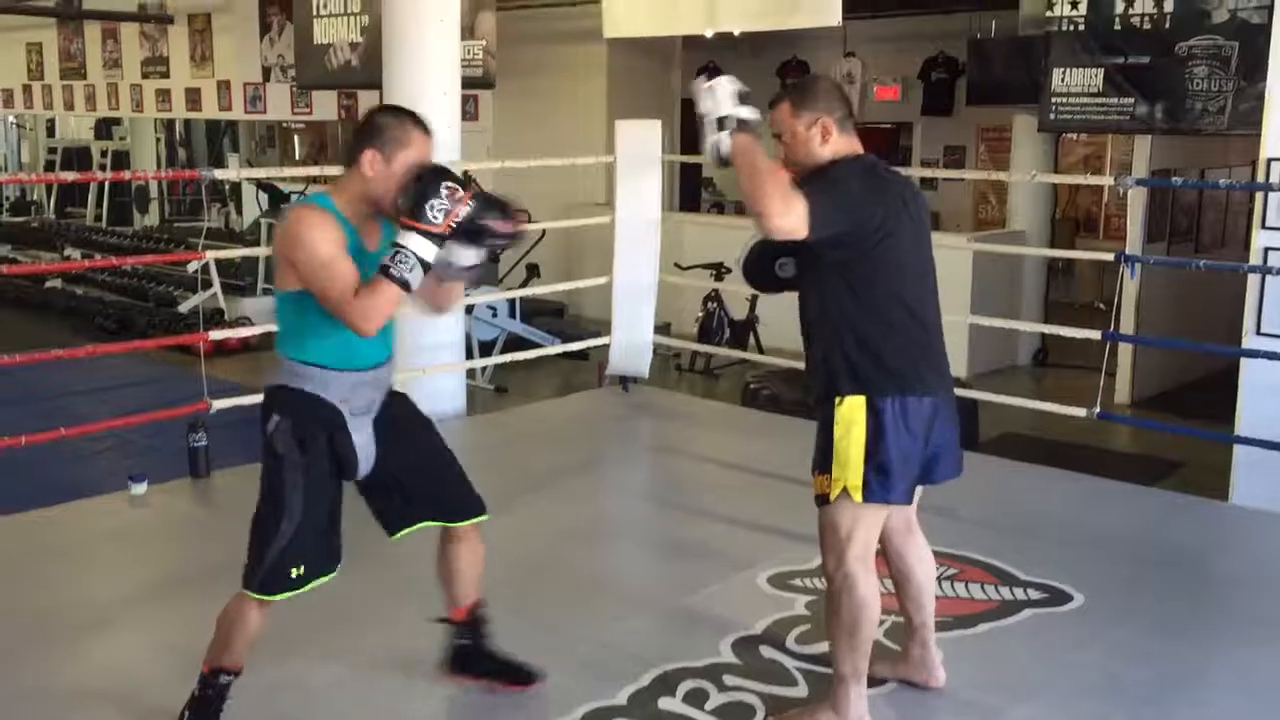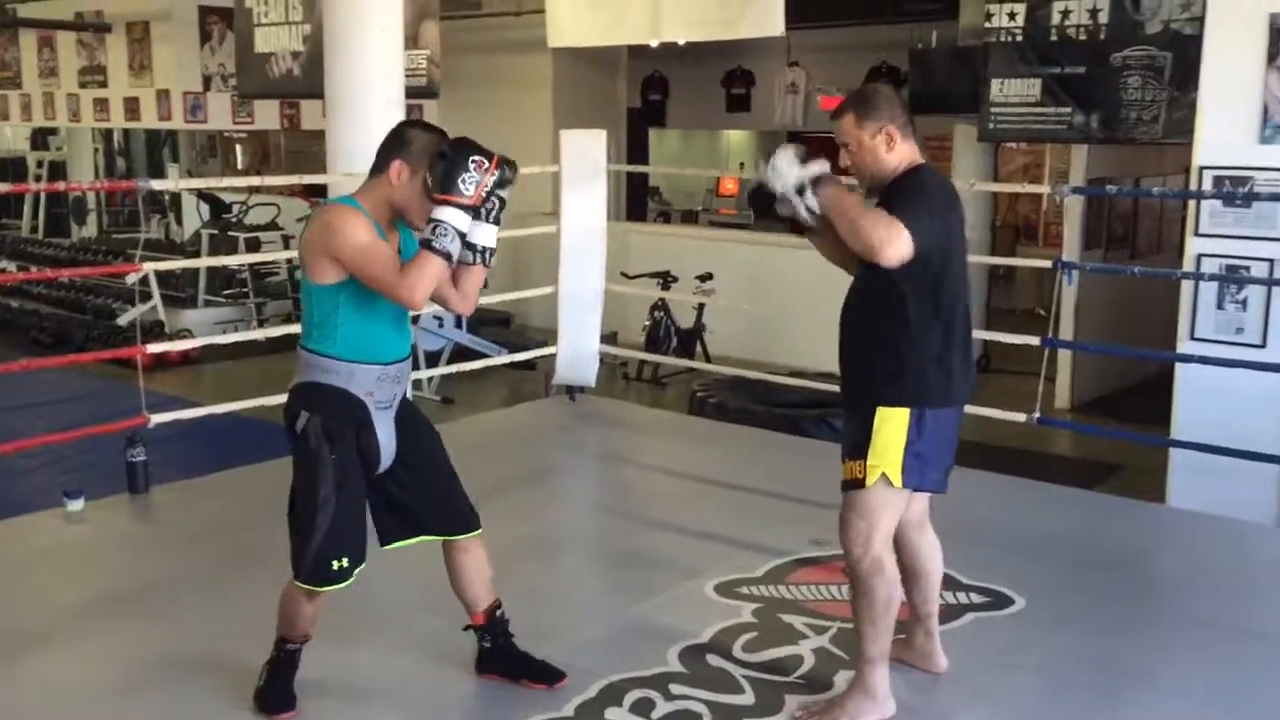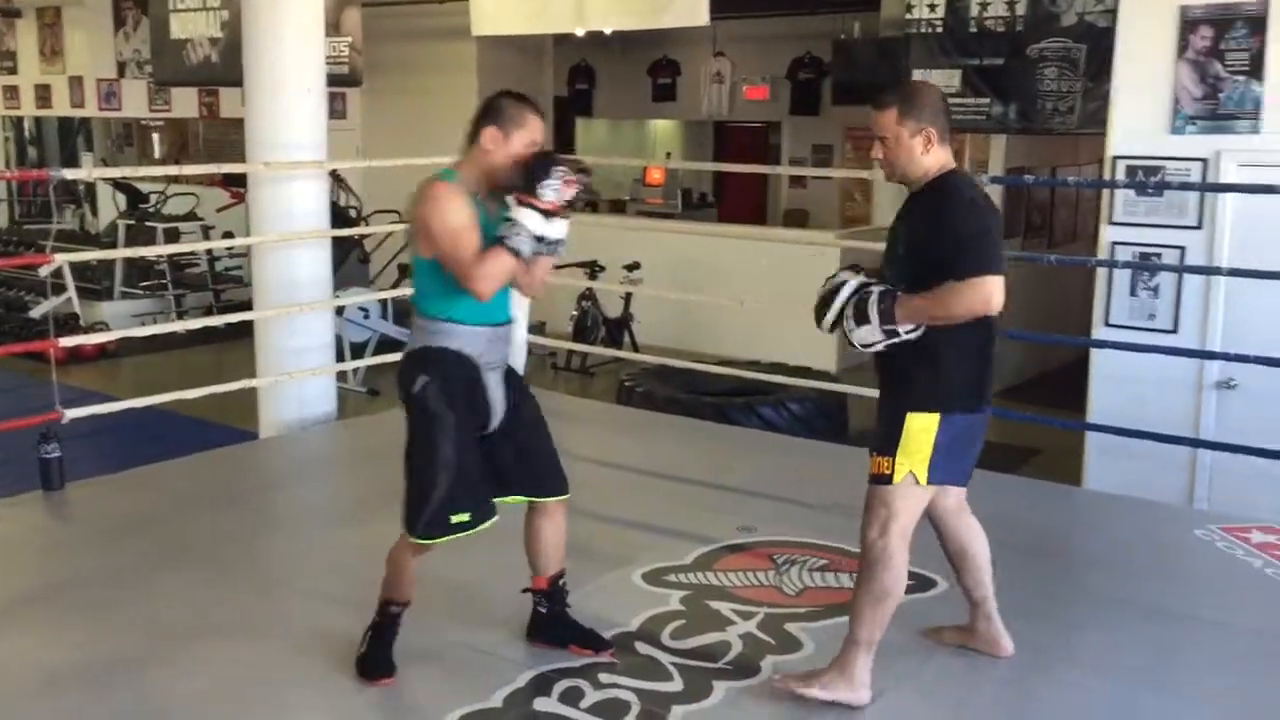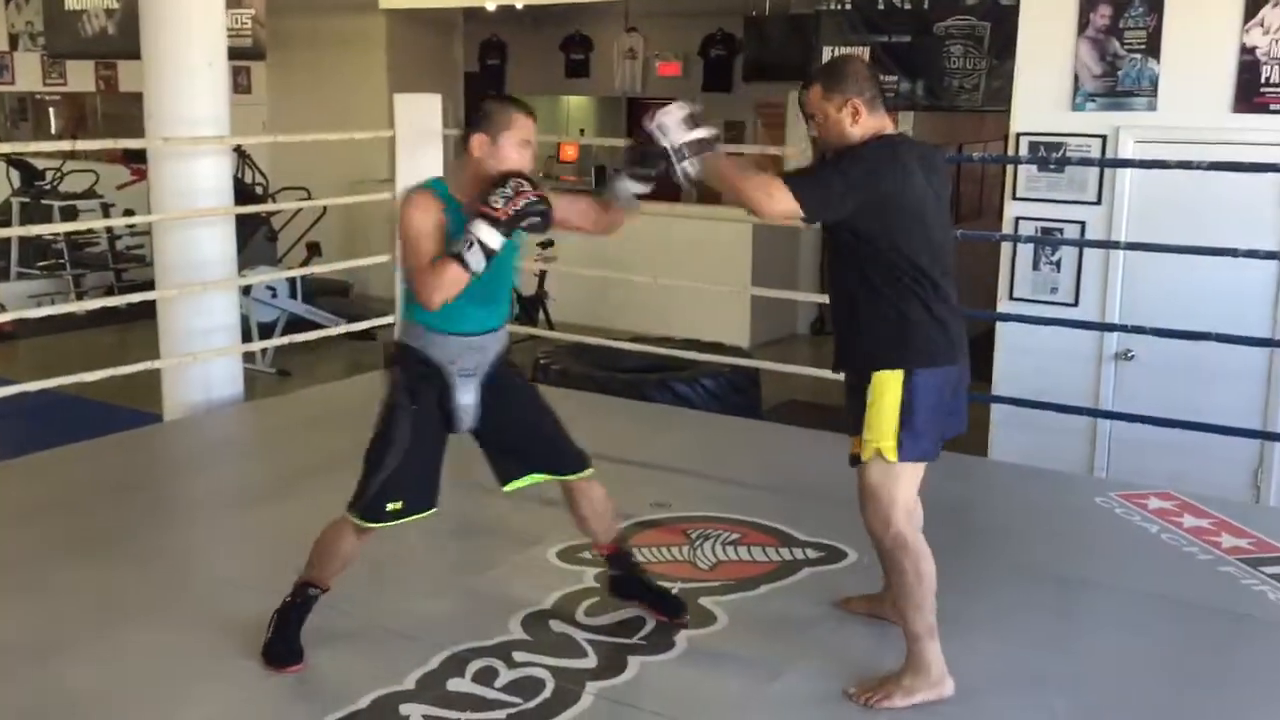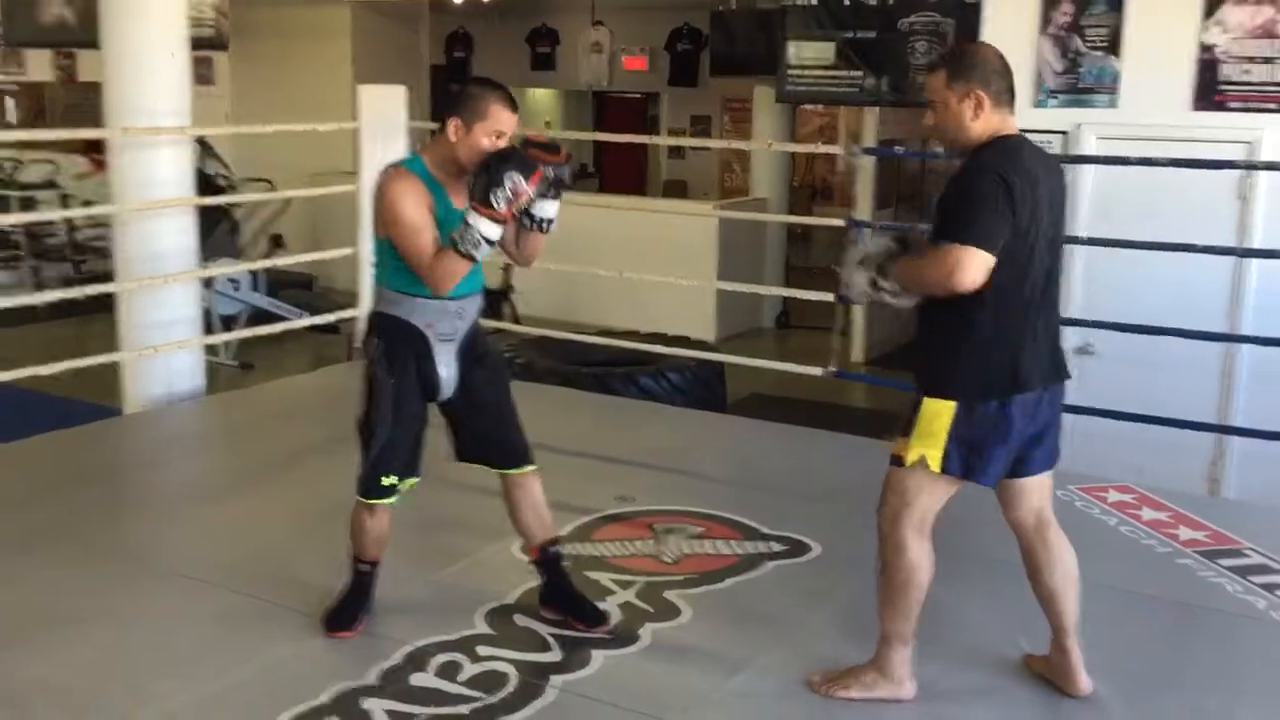
dt=1s
person 1, frame 1
left shoulder: (850, 182)
right shoulder: (891, 188)
left elbow: (781, 218)
left wrist: (736, 132)
right wrist: (800, 273)
left hip: (874, 398)
right hip: (923, 389)
left knee: (847, 550)
right knee: (895, 525)
right ankle: (916, 657)
person 1, frame 2
left shoulder: (924, 190)
right shoulder: (905, 195)
left elbow: (887, 249)
right elbow: (858, 256)
left wrist: (820, 183)
right wrist: (808, 206)
left hip: (906, 398)
right hip: (913, 390)
left knee: (865, 537)
right knee: (908, 521)
right ankle: (924, 642)
person 1, frame 3
left shoulder: (961, 205)
right shoulder: (928, 200)
left elbow: (984, 295)
left wrist: (895, 311)
right wrist: (867, 284)
left hip: (938, 397)
right hip: (933, 390)
left knee: (885, 528)
right knee: (949, 508)
left ankle: (850, 672)
right ankle: (988, 628)
person 1, frame 4
left shoulder: (872, 164)
right shoulder: (922, 160)
left elbow: (772, 202)
left wrist: (699, 150)
left hip: (900, 364)
right hip: (921, 355)
left knee: (888, 514)
right knee: (892, 491)
left ankle: (927, 668)
right ankle: (898, 595)
person 1, frame 5
left shoulder: (990, 169)
right shoulder: (1038, 166)
left elbow: (963, 271)
left wrist: (894, 270)
right wrist: (917, 262)
left hip: (974, 384)
right hip: (1032, 374)
left knee: (902, 517)
right knee: (1034, 518)
left ankle: (891, 669)
right ankle: (1068, 660)
person 2, frame 1
left shoulder: (397, 221)
right shoulder: (310, 227)
left elbow: (438, 298)
right elbow: (363, 318)
left wrist: (468, 246)
right wrist: (423, 237)
left hip: (379, 407)
right hip: (308, 416)
left knee: (462, 517)
right knee: (274, 582)
left ankle: (470, 646)
person 2, frame 2
left shoulder: (407, 229)
right shoulder: (337, 222)
left elbow: (463, 302)
right elbow: (411, 292)
left wrist: (480, 219)
right wrist: (455, 209)
left hip: (392, 406)
right hip: (333, 411)
left knee: (460, 526)
right knee: (322, 567)
left ankle: (495, 647)
right ankle: (282, 663)
person 2, frame 3
left shoulder: (498, 199)
right shoulder: (442, 197)
left elbow: (532, 283)
right elbow: (478, 281)
left wrist: (551, 213)
right wrist: (528, 210)
left hip: (493, 367)
right hip: (442, 372)
left knee: (549, 492)
right knee: (432, 524)
left ankle: (549, 615)
right ankle: (383, 627)
person 2, frame 4
left shoulder: (523, 199)
right shoulder: (424, 205)
left elbow: (603, 220)
right elbow: (431, 293)
left wrist: (634, 175)
right wrist: (489, 224)
left hip: (490, 368)
right hip: (428, 374)
left knee: (577, 473)
right knee: (372, 512)
left ankle: (626, 576)
right ankle: (293, 615)
person 2, frame 5
left shoulder: (485, 176)
right shoulder: (402, 184)
left elbow: (525, 255)
right elbow: (440, 278)
left wrist: (544, 192)
right wrist: (490, 212)
left hip: (464, 337)
right hip: (402, 340)
left knee: (518, 463)
right knee: (379, 484)
left ankle: (555, 585)
right ankle: (361, 586)
